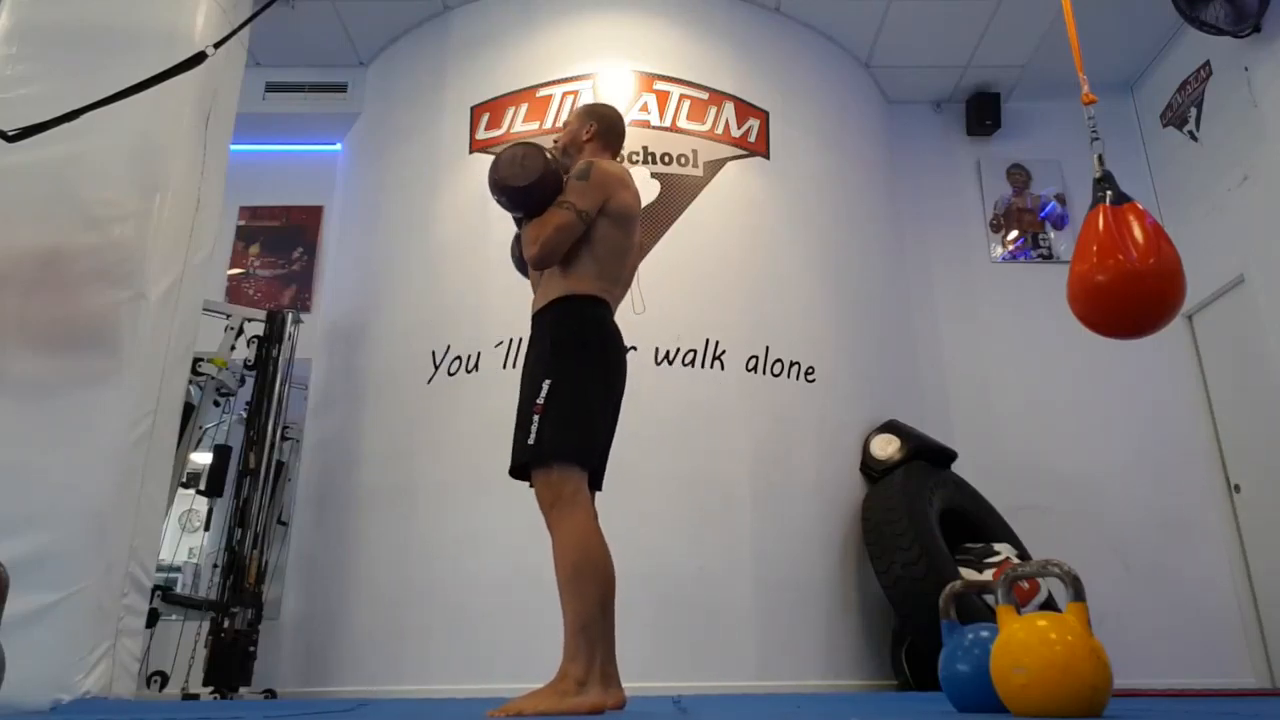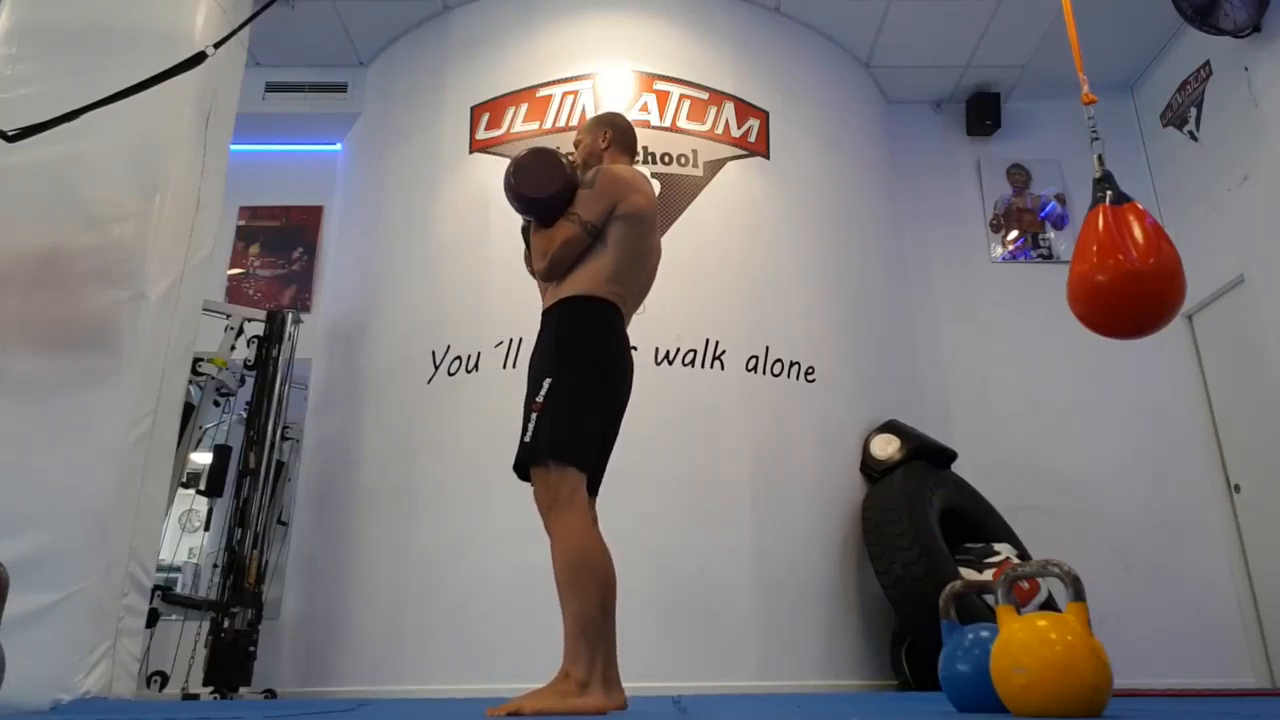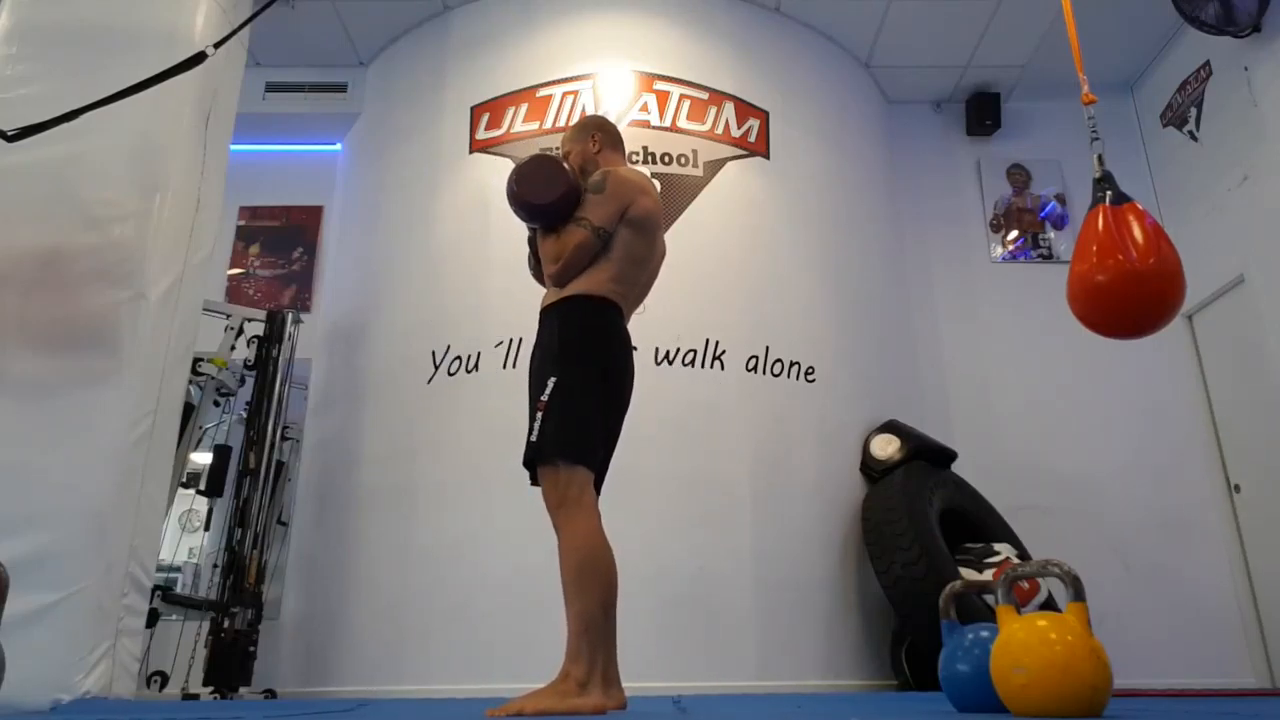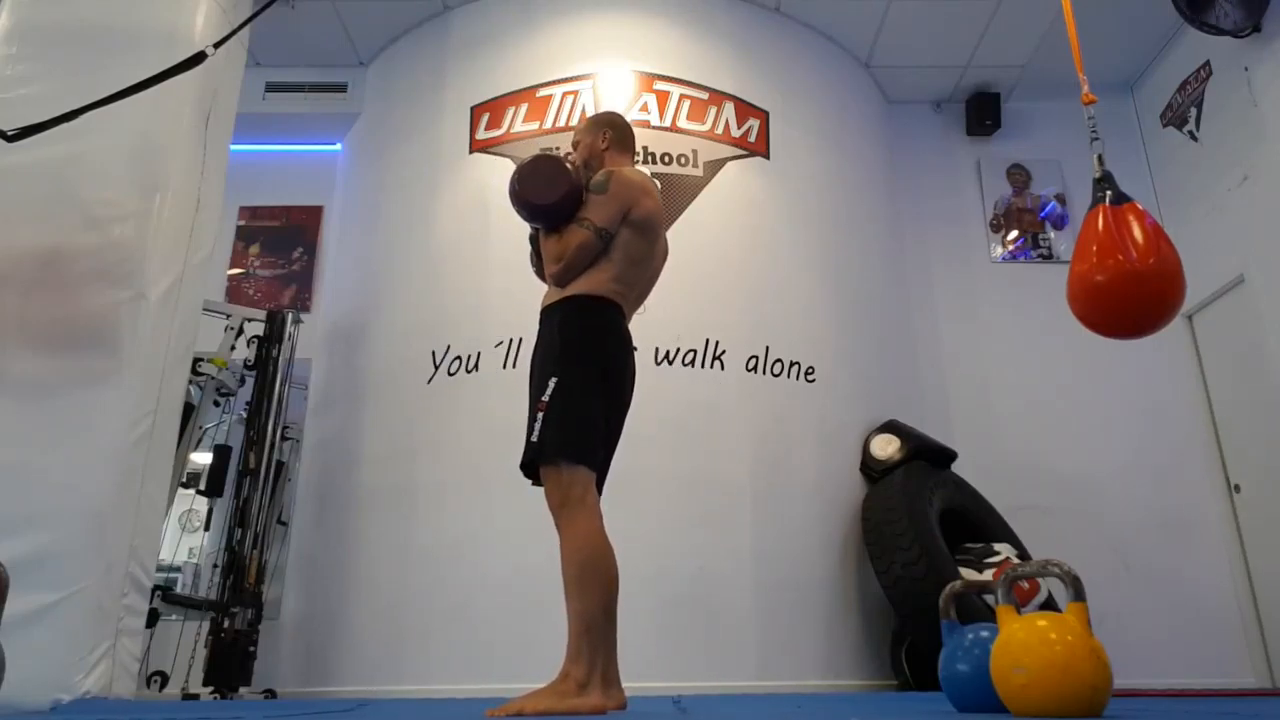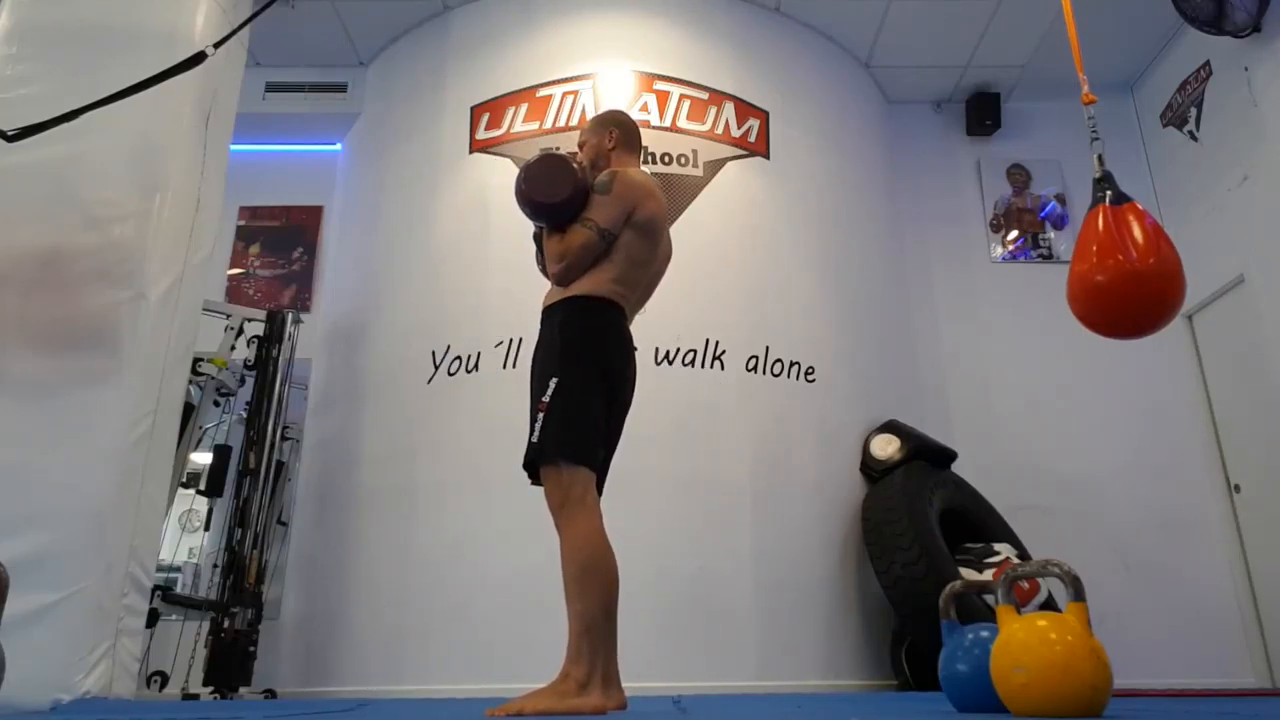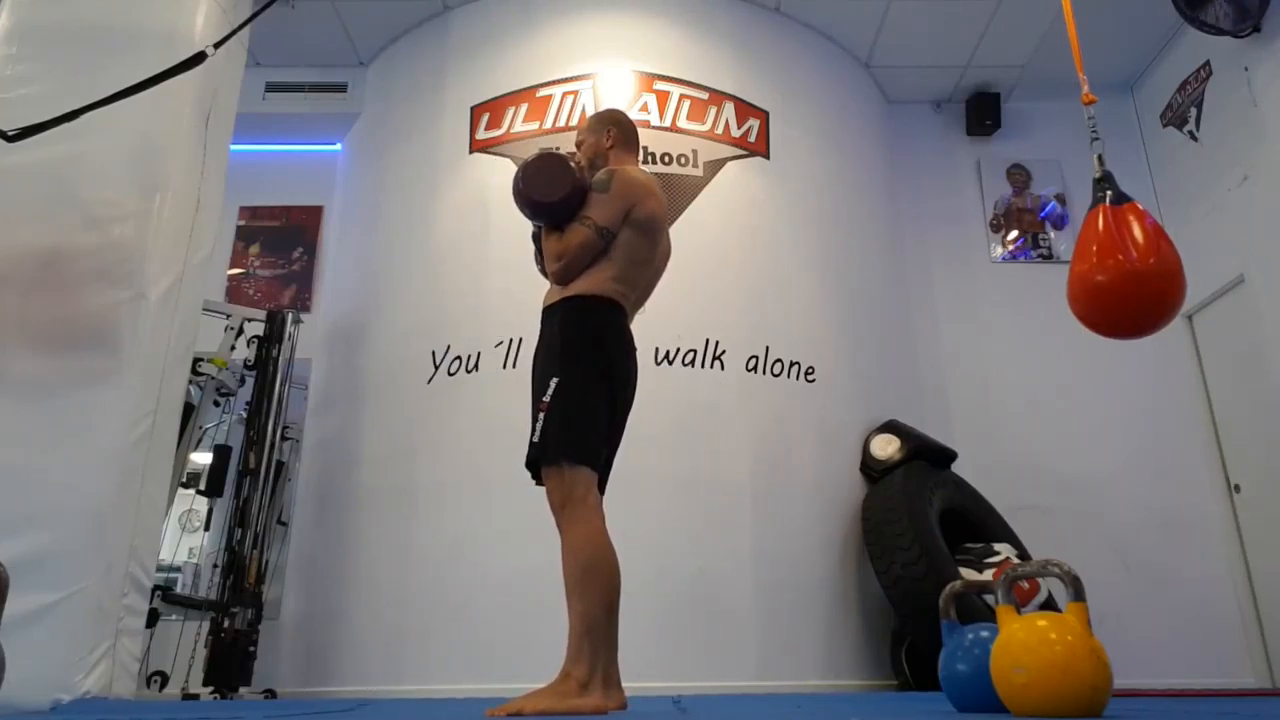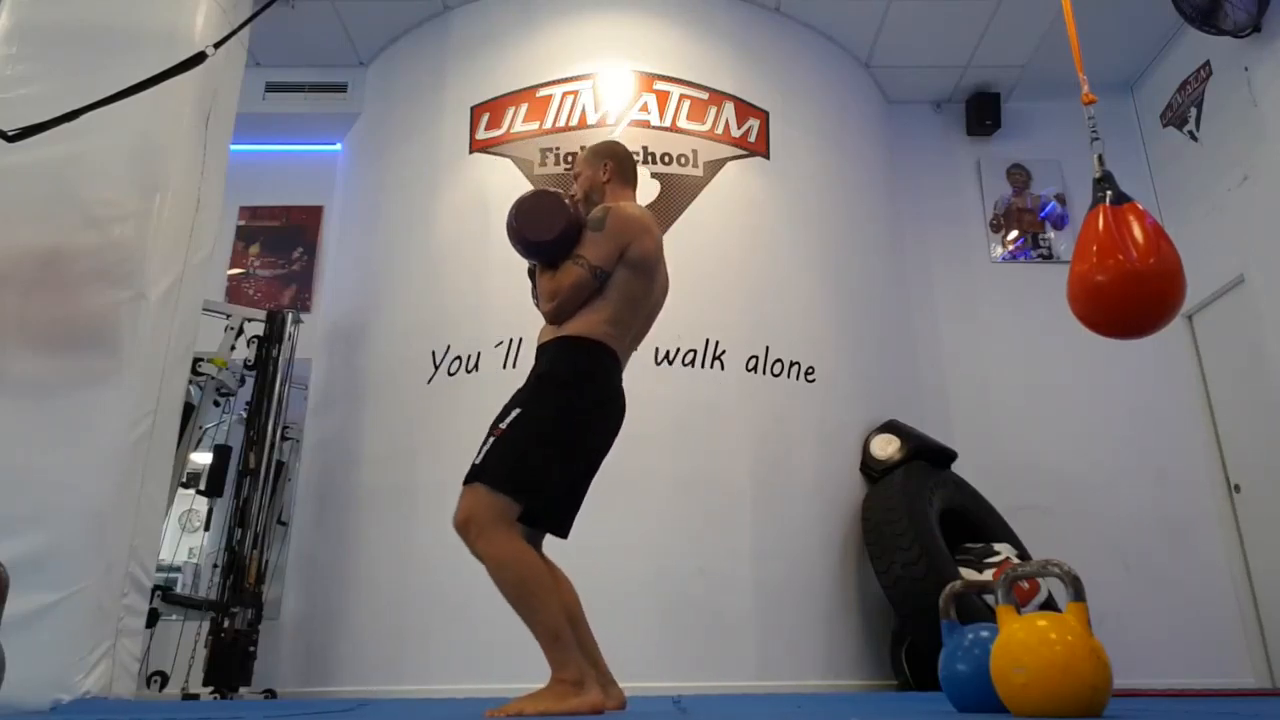
dt=0.4s
person 1, frame 1
left shoulder: (596, 174)
right shoulder: (615, 202)
left elbow: (537, 251)
right wrist: (538, 212)
left hip: (569, 336)
right hip: (587, 339)
left knee: (562, 498)
right knee: (571, 504)
person 1, frame 2
left shoulder: (609, 178)
right shoulder: (640, 213)
left elbow: (547, 263)
right wrist: (549, 217)
left hip: (577, 335)
right hip: (601, 343)
left knee: (560, 497)
right knee: (572, 506)
person 1, frame 3
left shoulder: (614, 181)
right shoulder: (645, 215)
left elbow: (558, 266)
right wrist: (557, 220)
left hip: (577, 334)
right hip: (600, 340)
left knee: (567, 499)
right knee: (576, 505)
person 1, frame 4
left shoulder: (617, 182)
right shoulder: (649, 219)
left elbow: (559, 265)
right wrist: (561, 219)
left hip: (577, 332)
right hip: (604, 341)
left knee: (570, 500)
right knee: (577, 505)
person 1, frame 5
left shoulder: (620, 183)
right shoulder: (652, 218)
left elbow: (562, 265)
right wrist: (563, 219)
left hip: (578, 335)
right hip: (604, 342)
left knee: (570, 500)
right knee: (577, 506)
person 1, frame 6
left shoulder: (619, 180)
right shoulder: (652, 219)
left elbow: (561, 264)
left wrist: (551, 217)
right wrist: (562, 223)
left hip: (580, 335)
right hip: (605, 344)
left knee: (573, 502)
right knee: (578, 508)
person 1, frame 7
left shoulder: (616, 219)
right shoulder: (648, 252)
left elbow: (555, 303)
left wrist: (545, 256)
right wrist: (554, 263)
left hip: (569, 379)
right hip: (594, 392)
left knee: (480, 519)
right knee: (514, 540)
